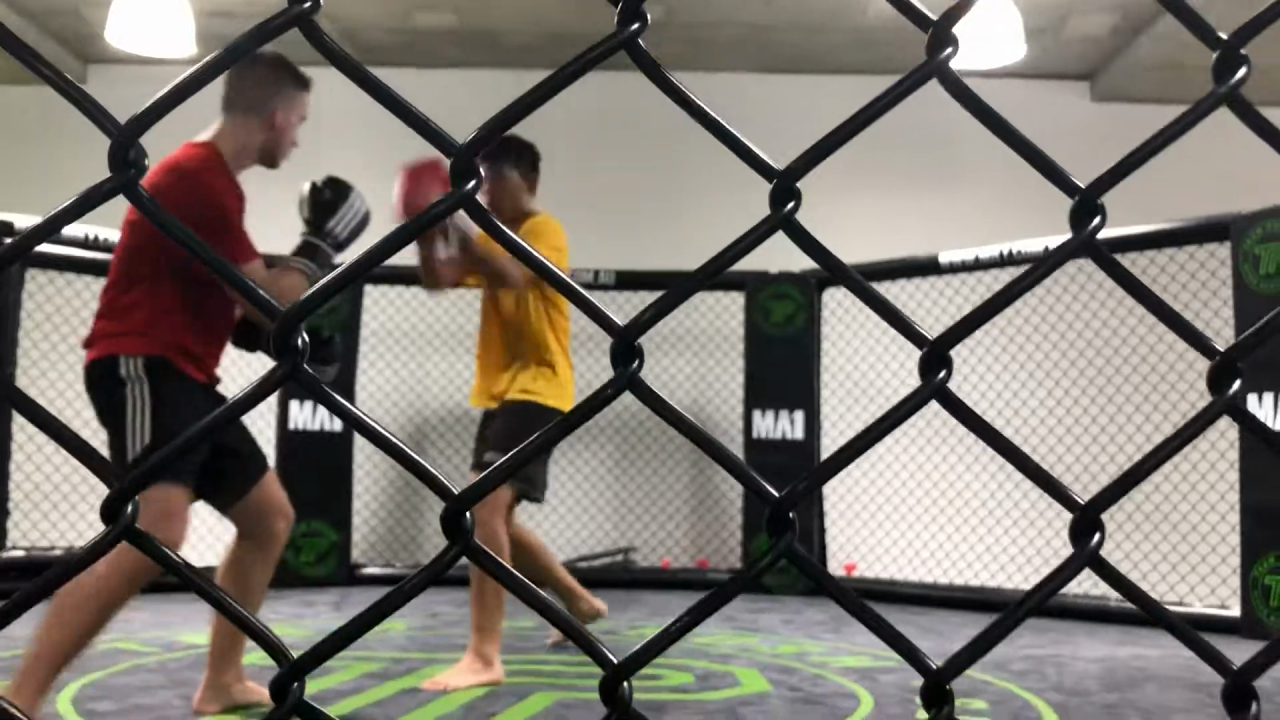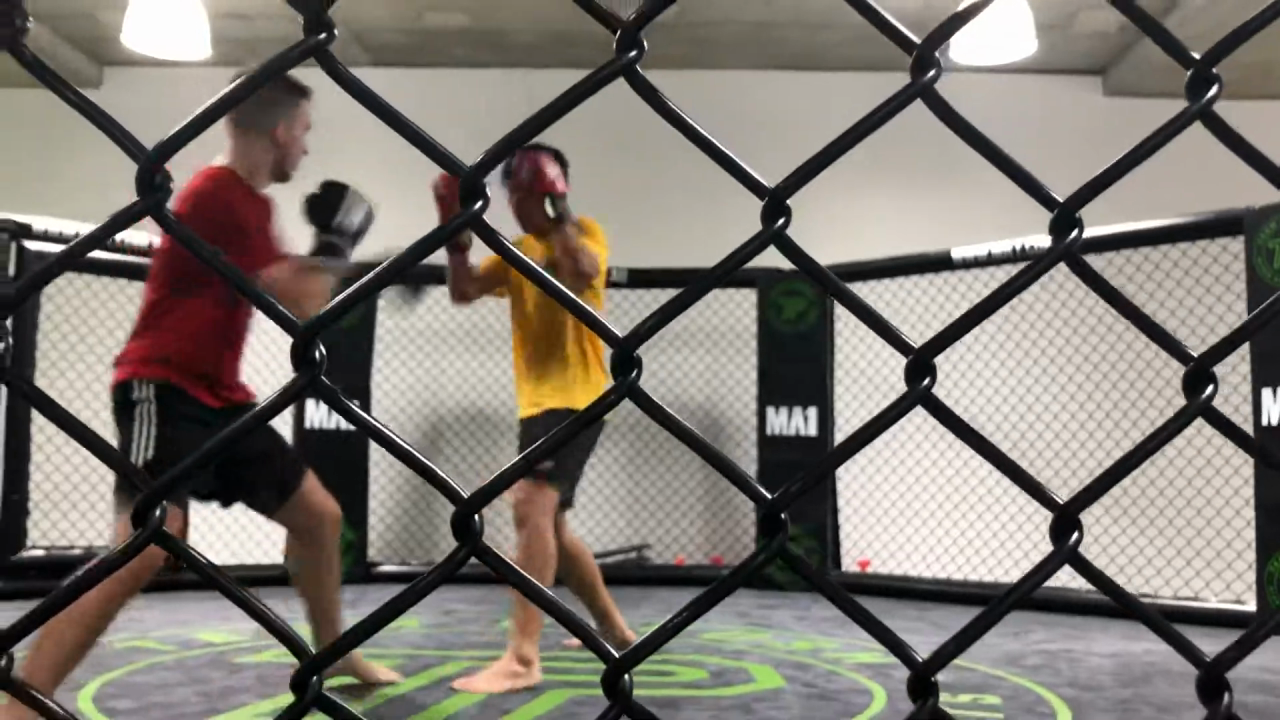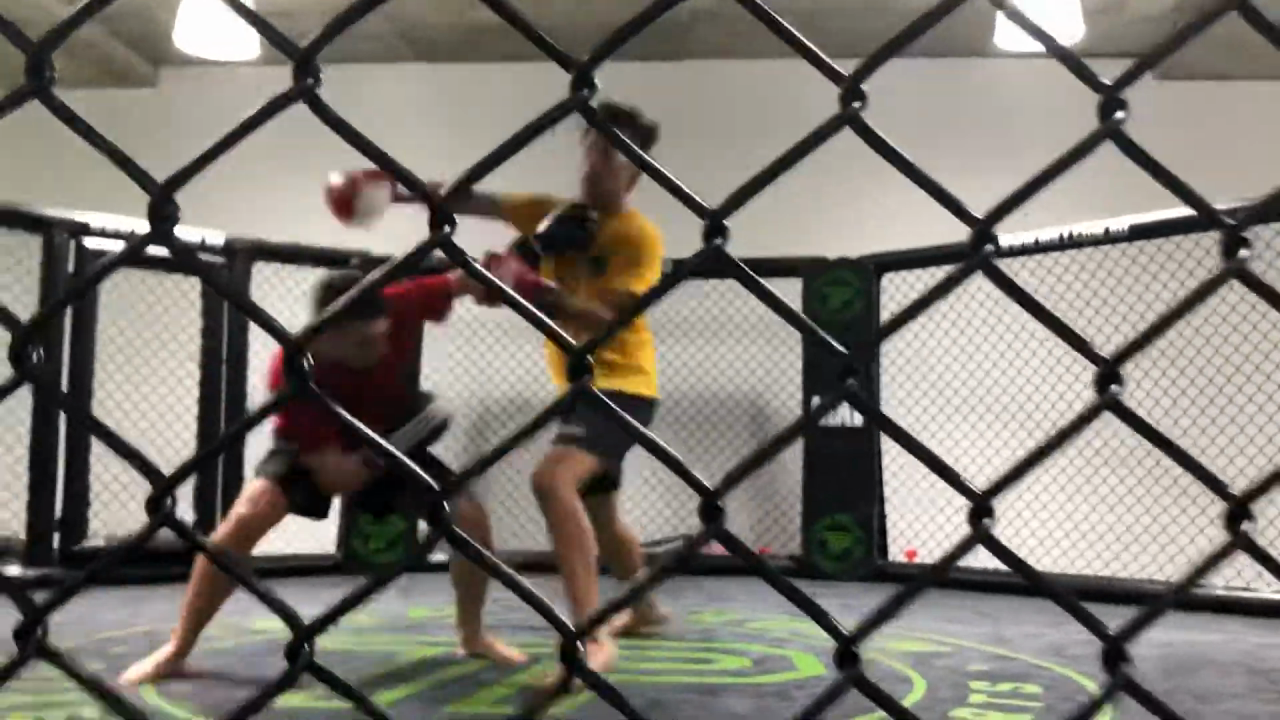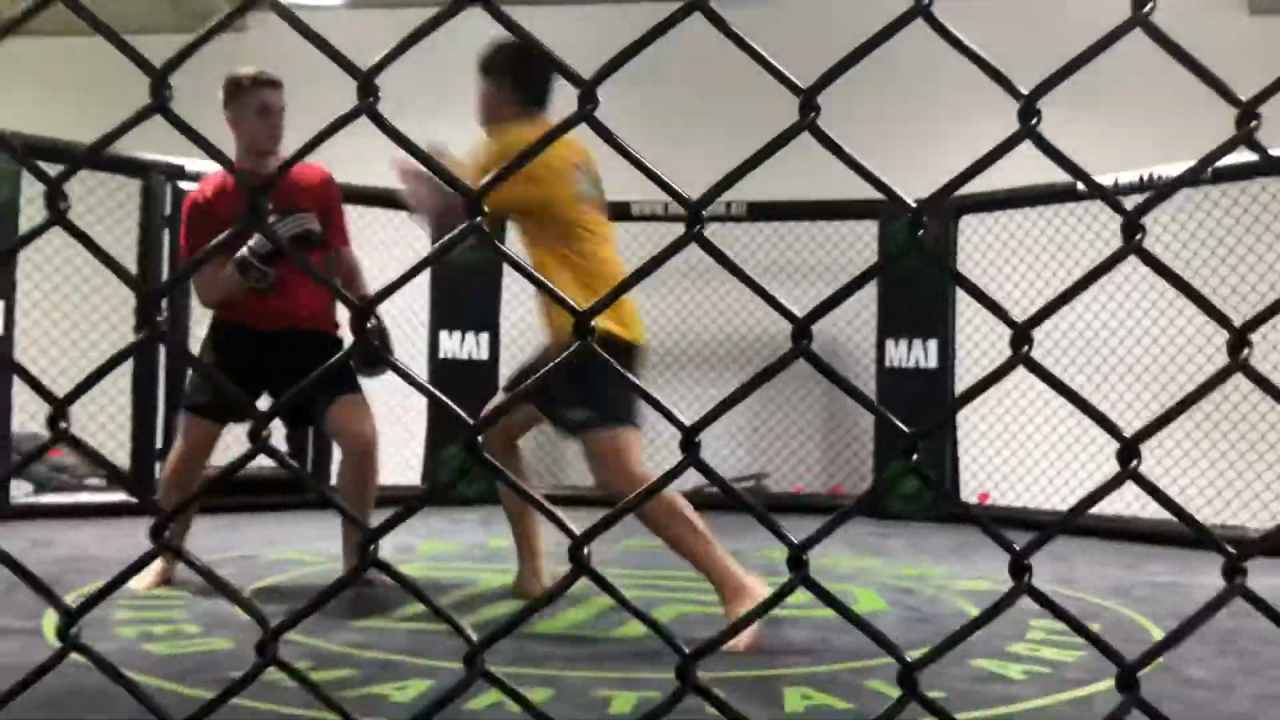
dt=0.5s
person 1, frame 1
left shoulder: (543, 230)
right shoulder: (493, 238)
left elbow: (511, 279)
right elbow: (437, 279)
left wrist: (456, 234)
right wrist: (429, 229)
left hip: (535, 393)
right hip: (502, 395)
left knee: (485, 506)
right knee: (501, 521)
left ankle: (483, 657)
right ankle: (580, 602)
person 1, frame 2
left shoulder: (581, 231)
right shoulder: (517, 250)
left elbow: (585, 274)
right elbow: (462, 291)
left wrist: (556, 209)
right wrist: (456, 233)
left hip: (573, 399)
right hip: (538, 401)
left knee: (531, 507)
right knee: (552, 524)
left ankle: (521, 658)
right ankle: (614, 628)
person 1, frame 3
left shoulder: (640, 236)
right shoulder: (560, 213)
left elbow: (605, 320)
right elbow: (482, 205)
left wrist: (539, 290)
right wrist: (419, 192)
left hip: (622, 383)
right hip: (577, 382)
left knee: (553, 477)
right knee: (599, 509)
left ankle: (593, 640)
right ankle: (645, 608)
person 1, frame 4
left shoulder: (515, 148)
right shoulder: (566, 149)
left elbow: (445, 208)
left wrist: (418, 180)
left hip: (597, 329)
right hip: (577, 330)
left knee: (619, 468)
right knee: (498, 432)
left ankle: (738, 590)
right ankle: (530, 572)
person 2, frame 1
left shoulder: (210, 177)
right shoulder: (198, 176)
right elbow: (265, 303)
right wrist: (322, 241)
left hip: (184, 376)
right hip: (141, 369)
left knee: (271, 517)
right knee: (155, 534)
person 2, frame 2
left shoulder: (250, 203)
right shoulder: (215, 197)
left elbow: (283, 286)
right elbow: (295, 306)
right wrist: (337, 239)
left hip: (219, 396)
right hip: (163, 391)
left knee: (320, 516)
right knee: (146, 548)
left ankle: (330, 652)
person 2, frame 3
left shoulder: (394, 305)
left elbow: (469, 278)
right elbow: (341, 478)
left hip: (387, 438)
right hip: (311, 450)
left knee: (471, 520)
right knee: (243, 522)
left ankle: (471, 636)
right ankle: (175, 651)
person 2, frame 4
left shoulder: (316, 184)
right shoulder: (206, 200)
left elbow: (341, 258)
right elbow: (208, 293)
right wrist: (261, 252)
left hip: (310, 336)
right hip: (238, 336)
left knee: (361, 438)
right knee: (190, 449)
left ankle: (357, 560)
right ankle: (168, 561)
